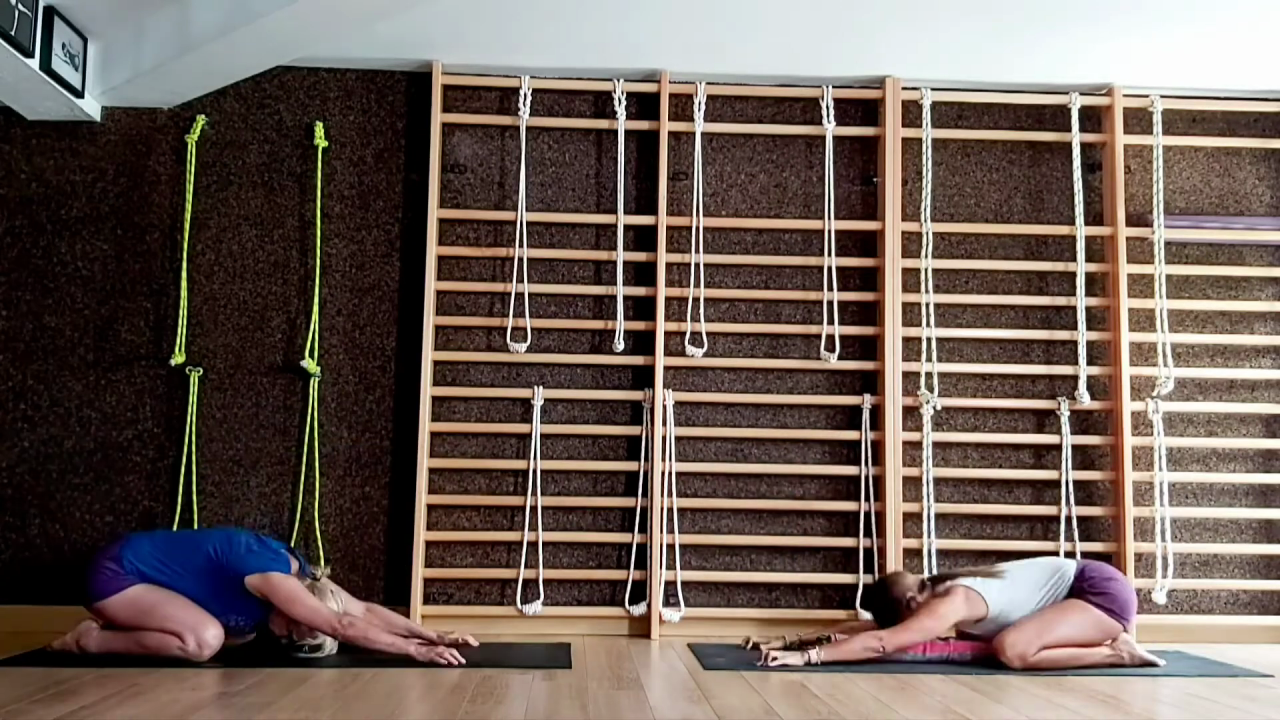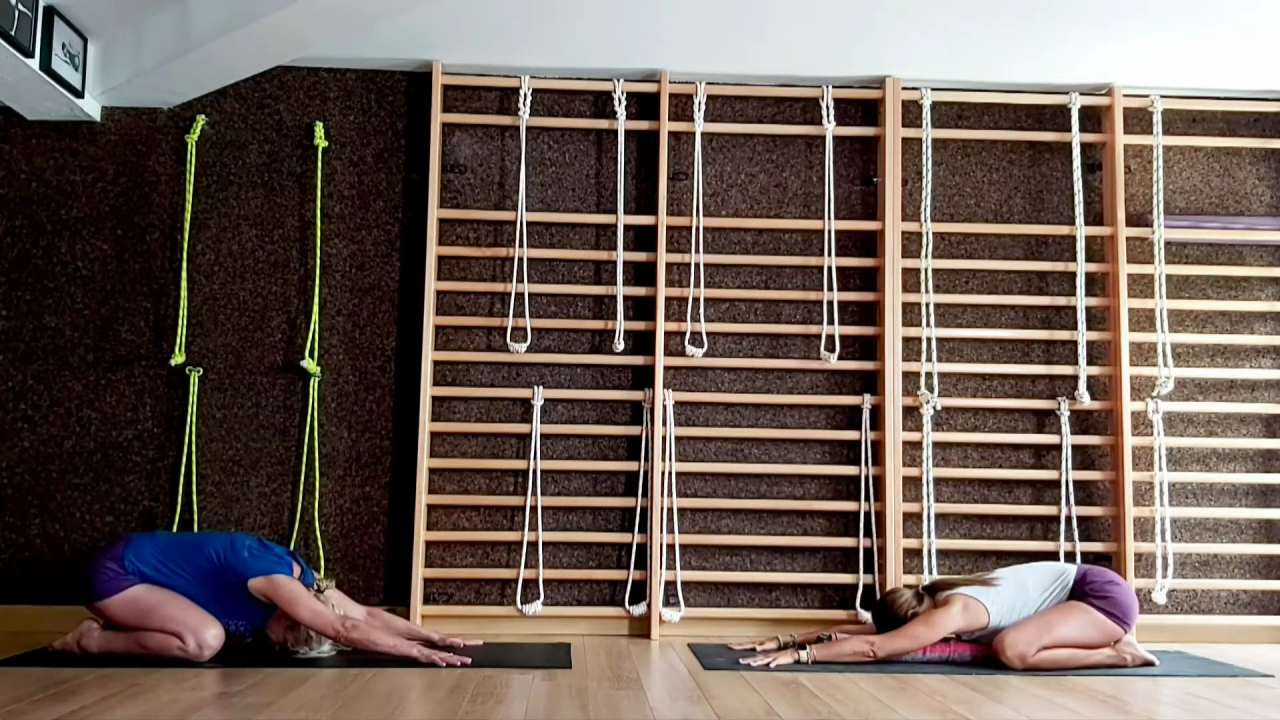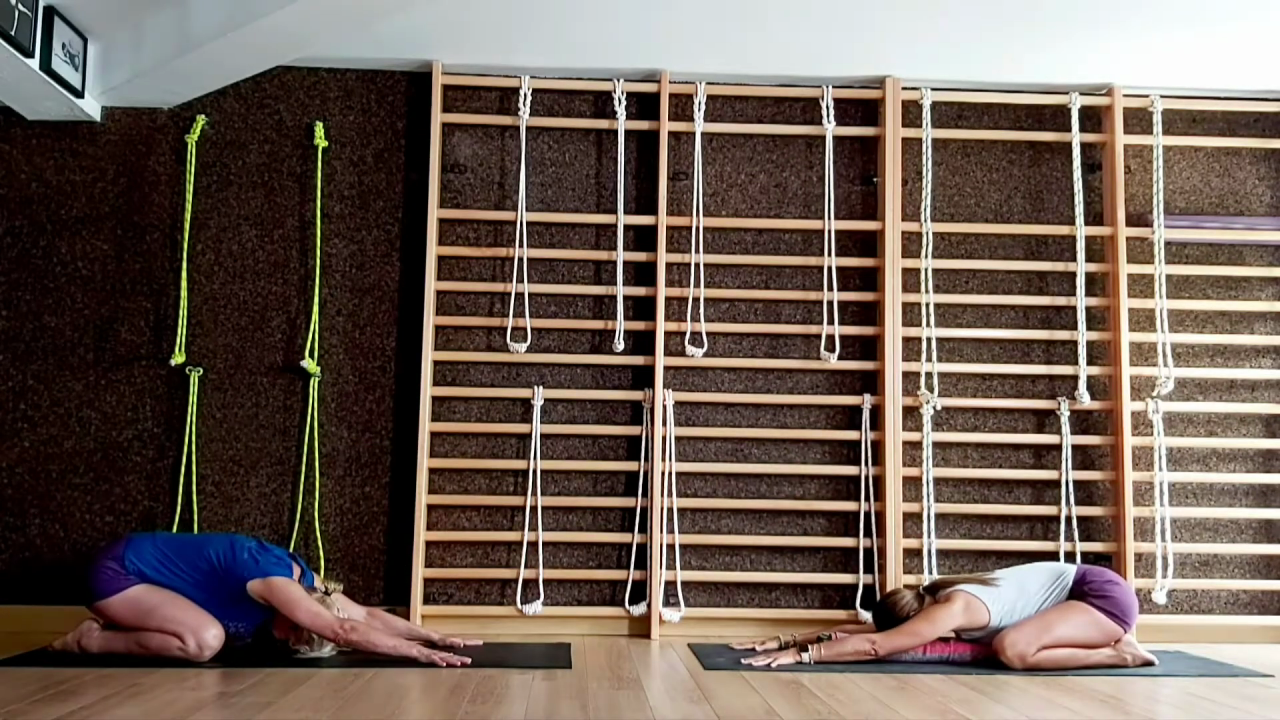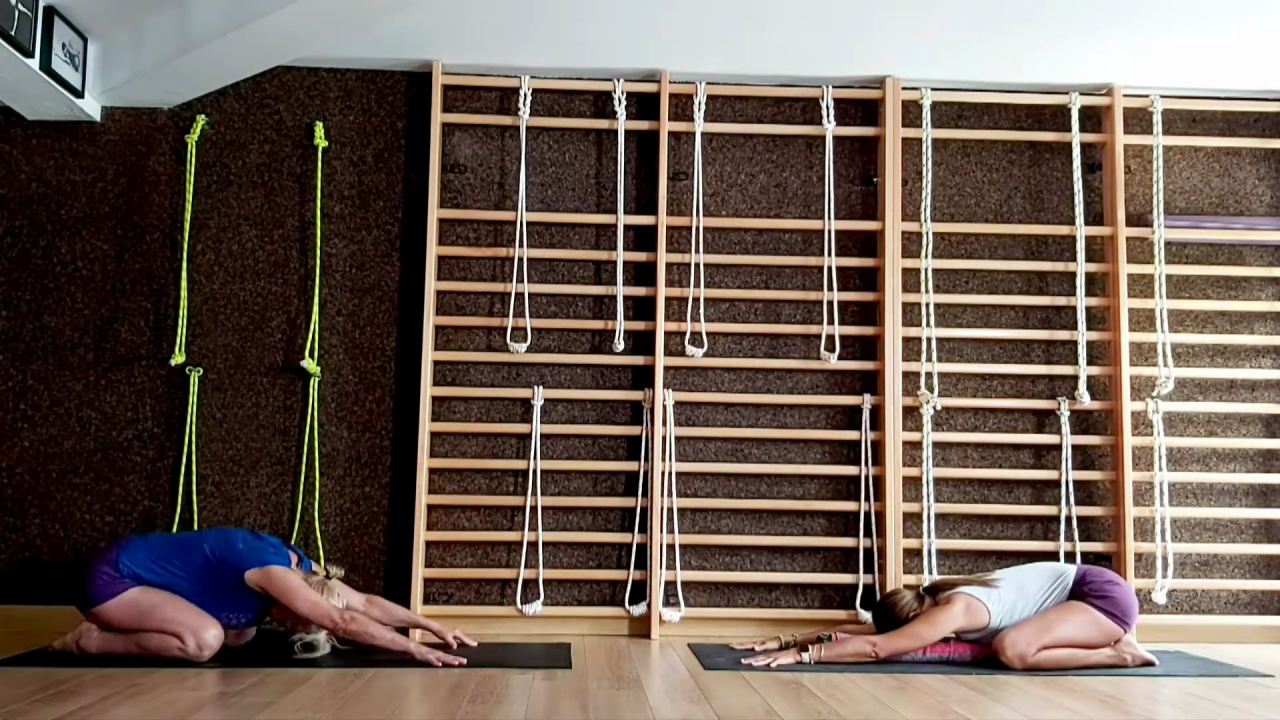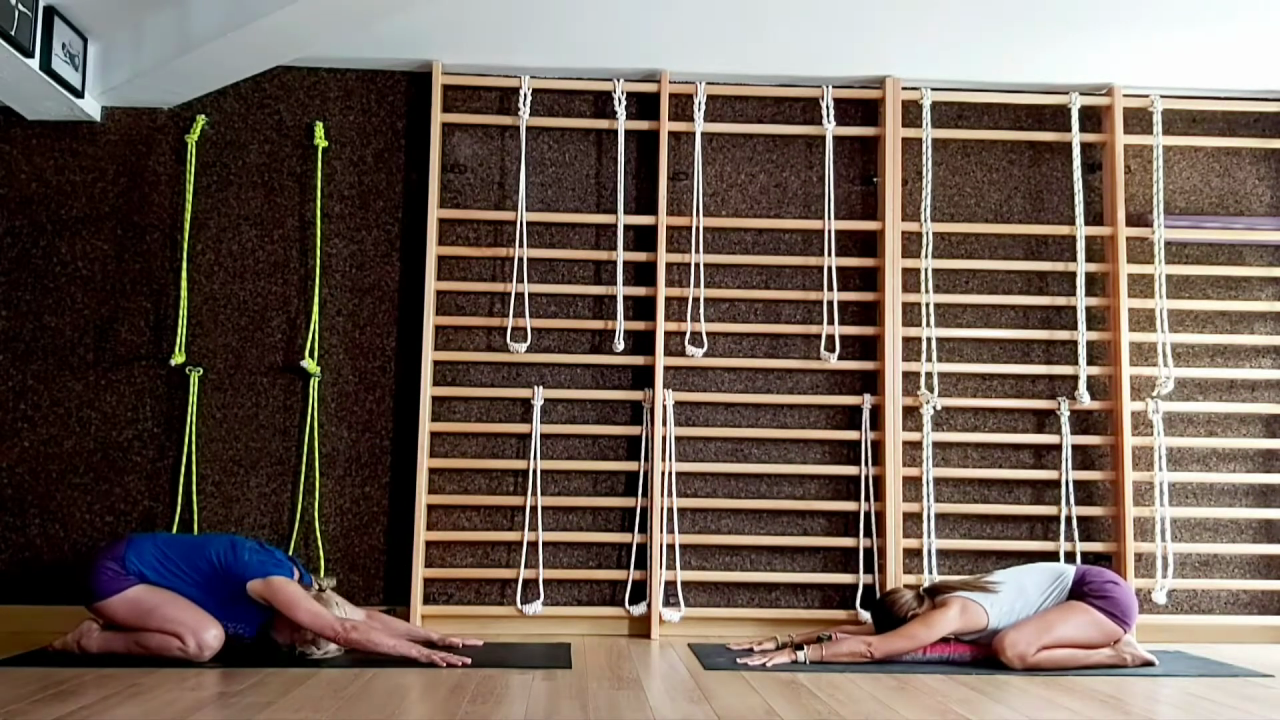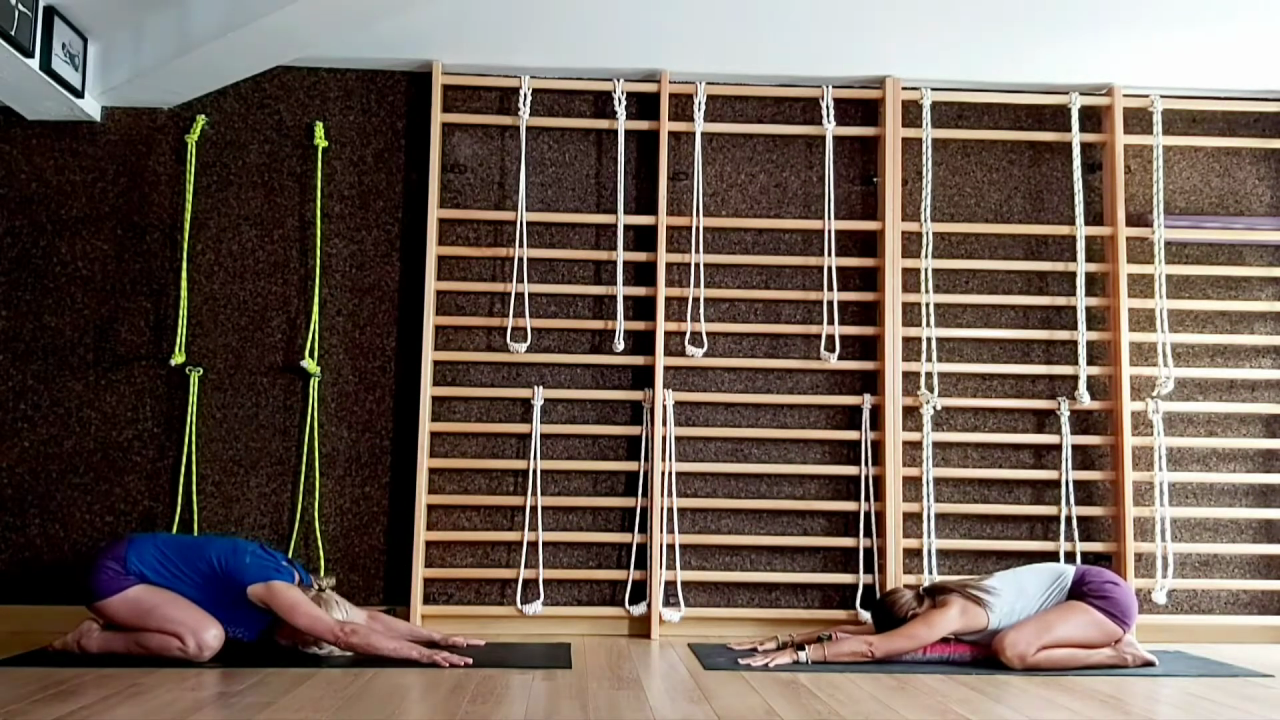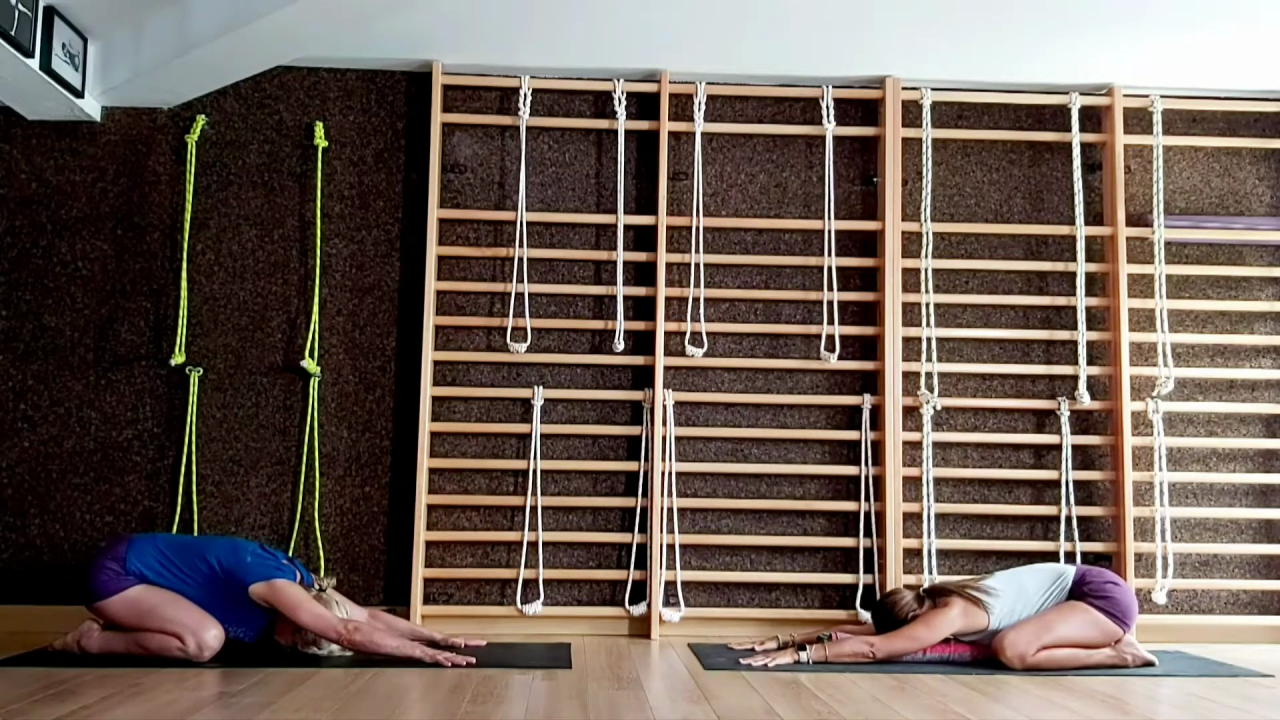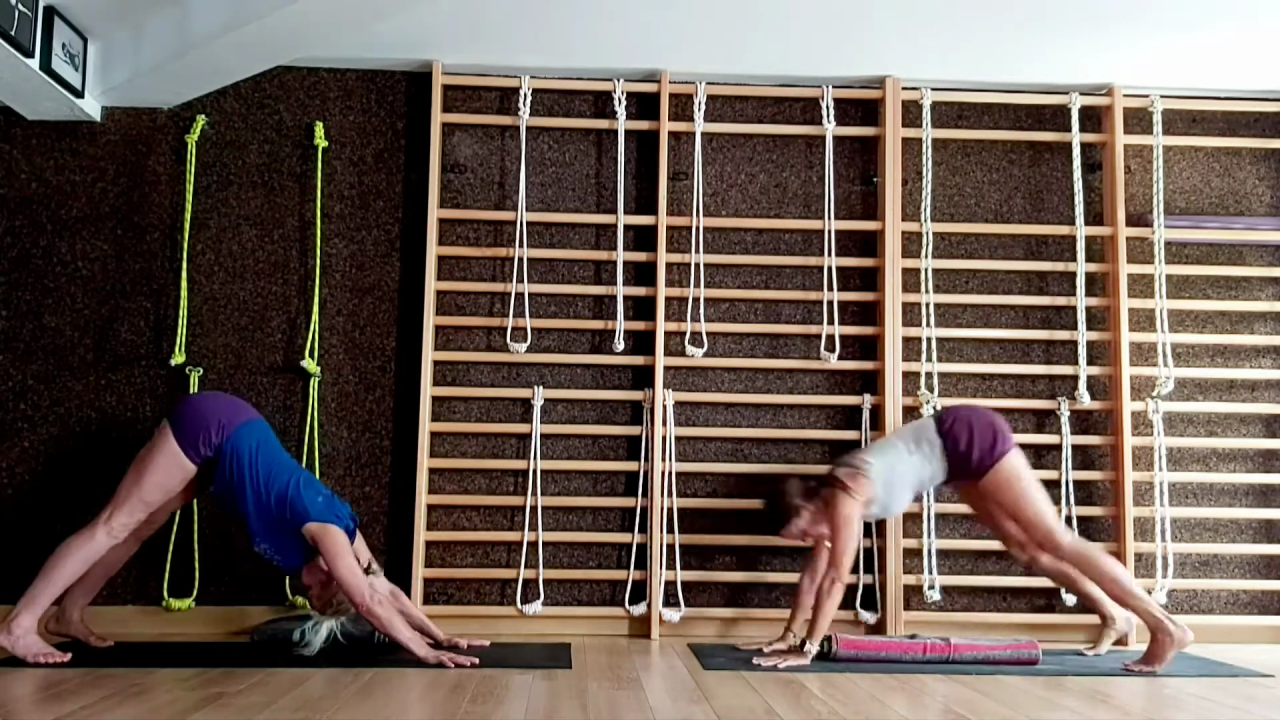
dt=0.4s
person 1, frame 1
left shoulder: (293, 572)
right shoulder: (269, 574)
left elbow: (364, 609)
right elbow: (342, 626)
left wrist: (430, 635)
right wrist: (415, 648)
left hip: (140, 567)
right hip: (116, 574)
left knee: (239, 635)
right knee: (204, 640)
left ankle: (117, 631)
right ankle: (91, 640)
person 1, frame 2
left shoulder: (298, 575)
right shoulder: (273, 578)
left elbow: (367, 613)
right elbow: (346, 629)
left wrist: (435, 636)
right wrist: (420, 651)
left hip: (140, 563)
right hip: (117, 572)
left knee: (232, 631)
right knee: (204, 640)
left ankle: (119, 625)
right ankle: (92, 640)
person 1, frame 3
left shoulder: (299, 576)
right shoulder: (273, 581)
left elbow: (366, 614)
right elbow: (345, 631)
left wrist: (436, 637)
right wrist: (420, 653)
left hip: (140, 562)
right hip: (117, 572)
left knee: (236, 632)
right knee: (205, 641)
left ankle: (119, 627)
right ankle: (93, 640)
person 1, frame 4
left shoulder: (296, 564)
right shoulder: (270, 569)
left elbow: (365, 602)
right elbow: (342, 620)
left wrist: (432, 624)
right wrist: (416, 650)
left hip: (137, 568)
right hip: (111, 578)
left knee: (239, 636)
right knee: (204, 641)
left ankle: (115, 627)
right ankle: (91, 641)
person 1, frame 5
left shoulder: (297, 580)
right shoulder: (273, 582)
left elbow: (367, 616)
right elbow: (345, 631)
left wrist: (436, 637)
right wrist: (420, 653)
left hip: (139, 564)
right hip: (116, 573)
left knee: (230, 631)
right knee: (205, 641)
left ankle: (117, 627)
right ankle: (92, 640)
person 1, frame 6
left shoulder: (297, 581)
right shoulder: (273, 586)
left elbow: (367, 617)
right elbow: (345, 635)
left wrist: (438, 637)
right wrist: (421, 653)
left hip: (140, 563)
right hip: (117, 573)
left knee: (218, 630)
right knee: (205, 641)
left ankle: (117, 626)
right ankle: (92, 640)
person 1, frame 7
left shoulder: (298, 580)
right shoulder: (274, 585)
left elbow: (367, 615)
right elbow: (348, 632)
left wrist: (439, 636)
right wrist: (424, 652)
left hip: (139, 562)
right hip: (116, 572)
left knee: (213, 630)
right knee: (204, 641)
left ankle: (118, 626)
right ankle: (92, 640)
person 1, frame 8
left shoulder: (340, 532)
right shoulder: (328, 529)
left elbow: (379, 591)
right elbow: (368, 603)
left wrist: (443, 635)
right wrist: (423, 650)
left hip: (225, 430)
right hip: (209, 425)
left knee: (141, 529)
right knee: (116, 525)
left ankle: (68, 615)
person 2, frame 1
left shoulder: (954, 602)
right shoulder: (926, 593)
left elbow: (884, 643)
right elbow: (891, 630)
left wrist: (810, 655)
right wrist: (811, 642)
left hip: (1104, 590)
right hip: (1079, 586)
left knee: (1014, 650)
left ankle: (1119, 651)
right ankle: (1108, 640)
person 2, frame 2
left shoulder: (949, 613)
right shoulder: (933, 602)
left elbow: (874, 648)
right elbow: (859, 631)
left wrist: (799, 654)
right wrist: (786, 641)
left hip: (1104, 593)
right hip: (1083, 588)
left knee: (1013, 650)
left ankle: (1119, 654)
right ankle: (1111, 641)
person 2, frame 3
left shoulder: (952, 610)
right shoulder: (932, 600)
left elbow: (874, 645)
right elbow: (858, 628)
left wrist: (801, 653)
right wrist: (787, 640)
left hip: (1103, 593)
right hip: (1084, 587)
left knee: (1012, 650)
left ankle: (1119, 654)
right ankle: (1110, 642)
person 2, frame 4
left shoulder: (952, 611)
right shoulder: (935, 600)
left elbow: (875, 647)
right elbow: (857, 629)
left wrist: (800, 654)
right wrist: (786, 639)
left hip: (1103, 592)
right hip: (1084, 587)
left knee: (1012, 650)
left ankle: (1120, 654)
right ankle: (1112, 641)
person 2, frame 5
left shoulder: (949, 614)
right shoulder: (934, 602)
left elbow: (870, 649)
right elbow: (855, 630)
left wrist: (797, 653)
right wrist: (785, 640)
left hip: (1103, 593)
right hip: (1082, 586)
left knee: (1012, 650)
right knee: (1004, 643)
left ankle: (1119, 654)
right ankle: (1110, 641)
person 2, frame 6
left shoulder: (949, 614)
right shoulder: (927, 605)
left elbow: (872, 649)
right elbow: (857, 631)
left wrist: (799, 654)
right wrist: (786, 640)
left hip: (1103, 595)
right hip: (1081, 586)
left knee: (1012, 651)
right knee: (992, 643)
left ankle: (1120, 654)
right ankle: (1109, 642)
person 2, frame 7
left shoulder: (950, 615)
right shoulder: (935, 602)
left elbow: (872, 648)
right elbow: (857, 629)
left wrist: (799, 653)
right wrist: (785, 640)
left hip: (1104, 594)
right hip: (1082, 587)
left knee: (1012, 650)
right knee: (1000, 641)
left ankle: (1119, 654)
right ankle: (1108, 641)
person 2, frame 8
left shoulder: (844, 494)
right shoulder: (829, 507)
left elbow: (837, 575)
right elbow: (816, 569)
left wrist: (808, 647)
right wrist: (790, 636)
left hip: (972, 436)
right hip: (957, 441)
left knee: (1052, 541)
right knee: (1022, 546)
left ankle: (1166, 628)
right ankle: (1113, 617)
